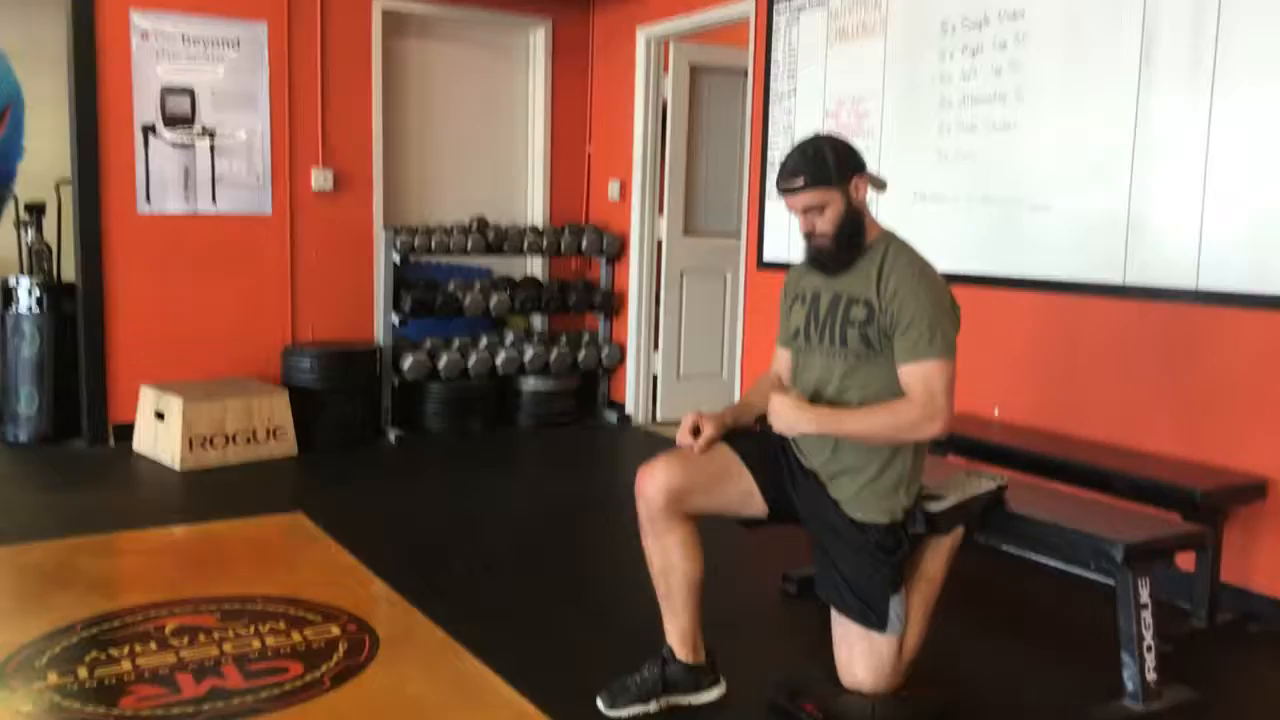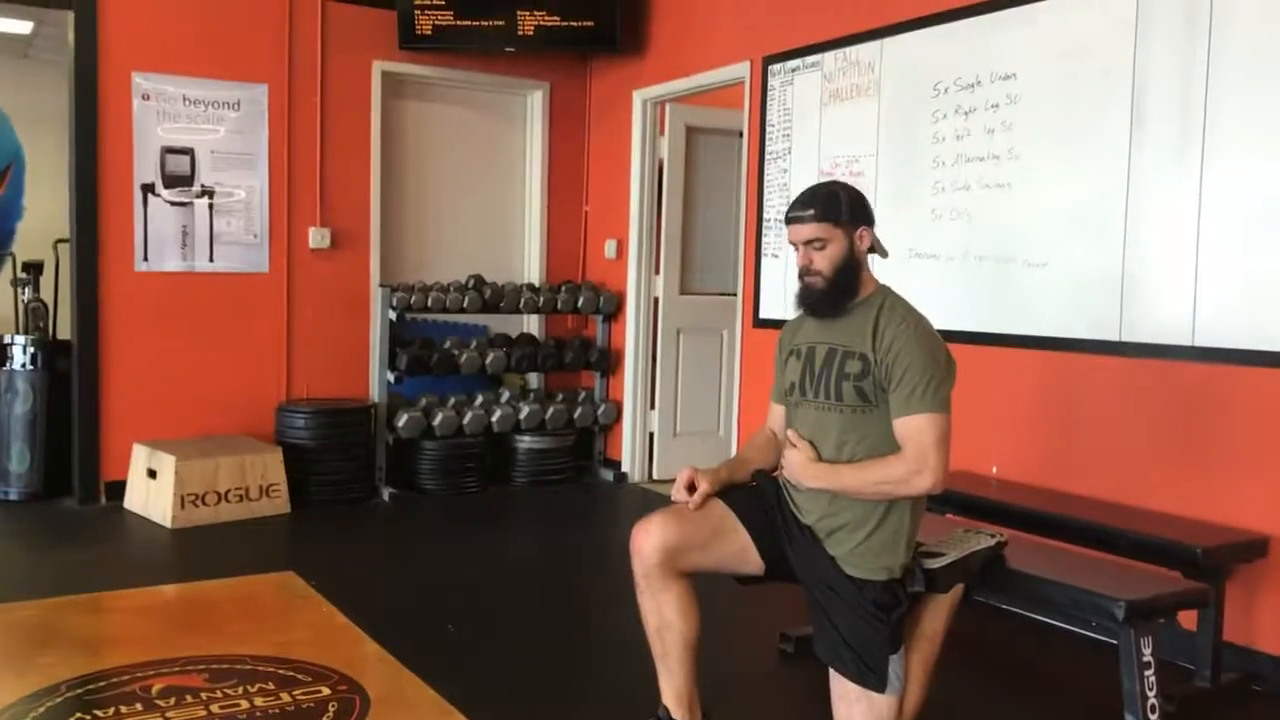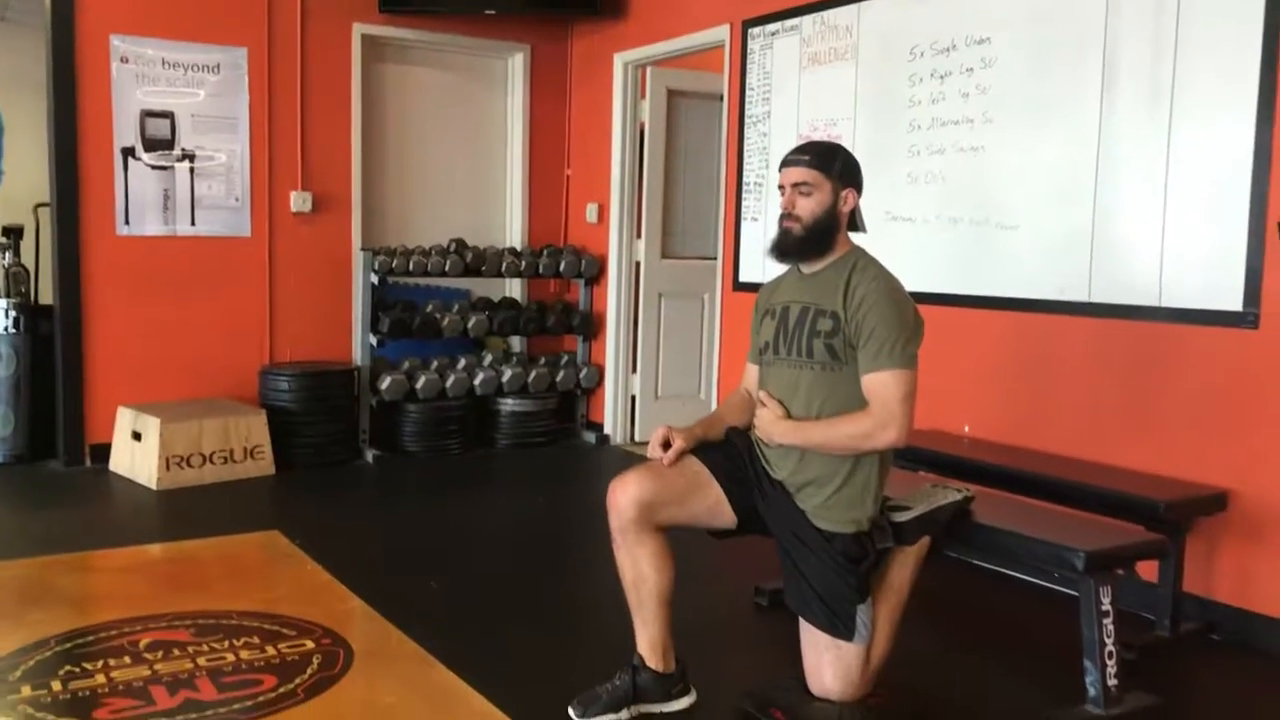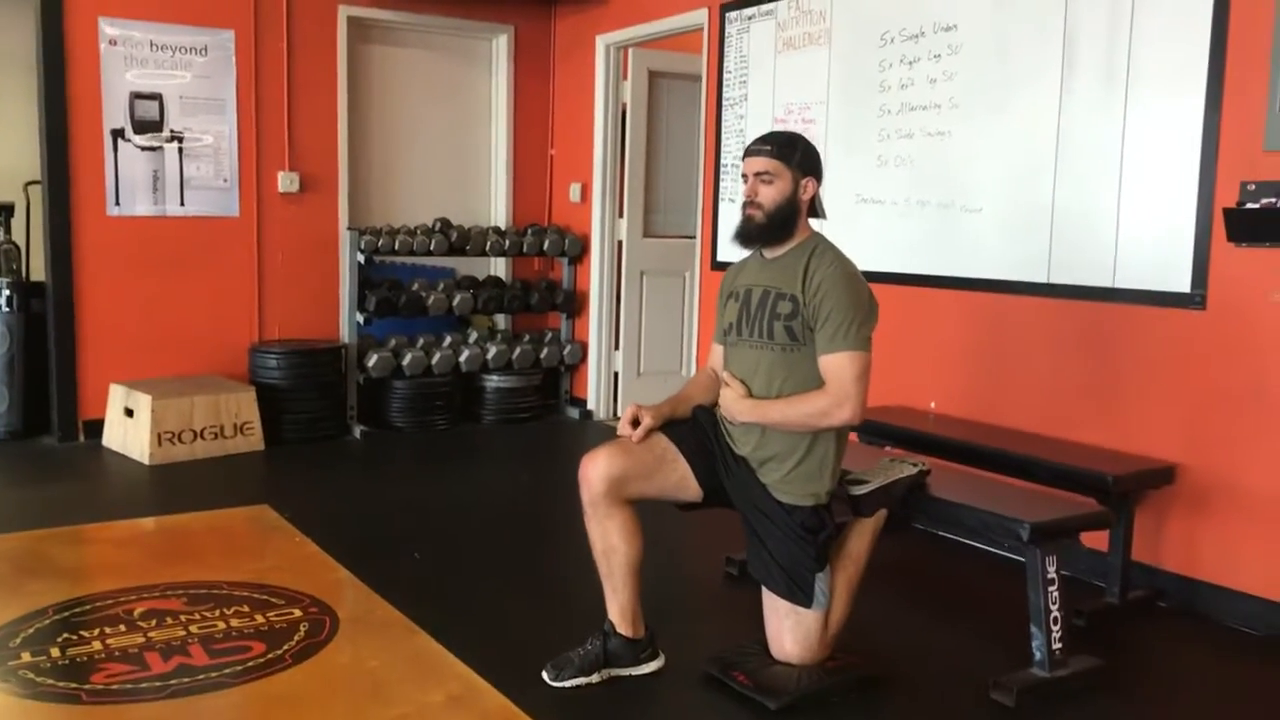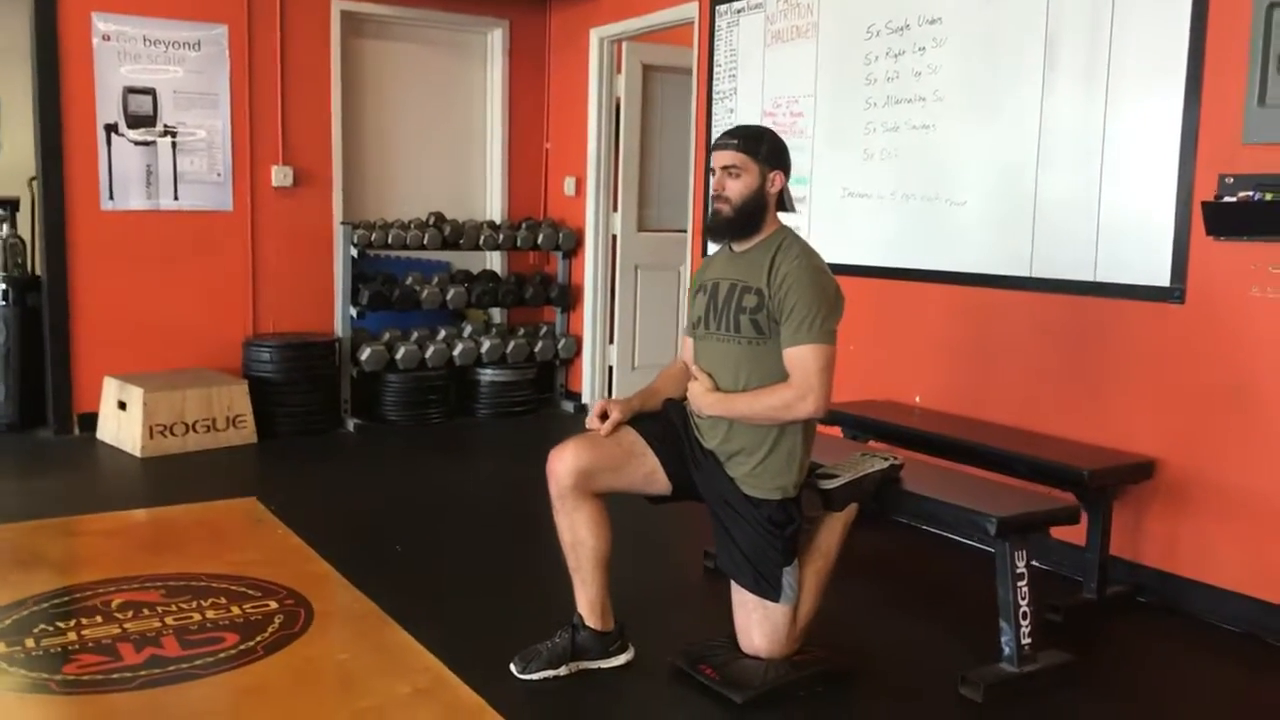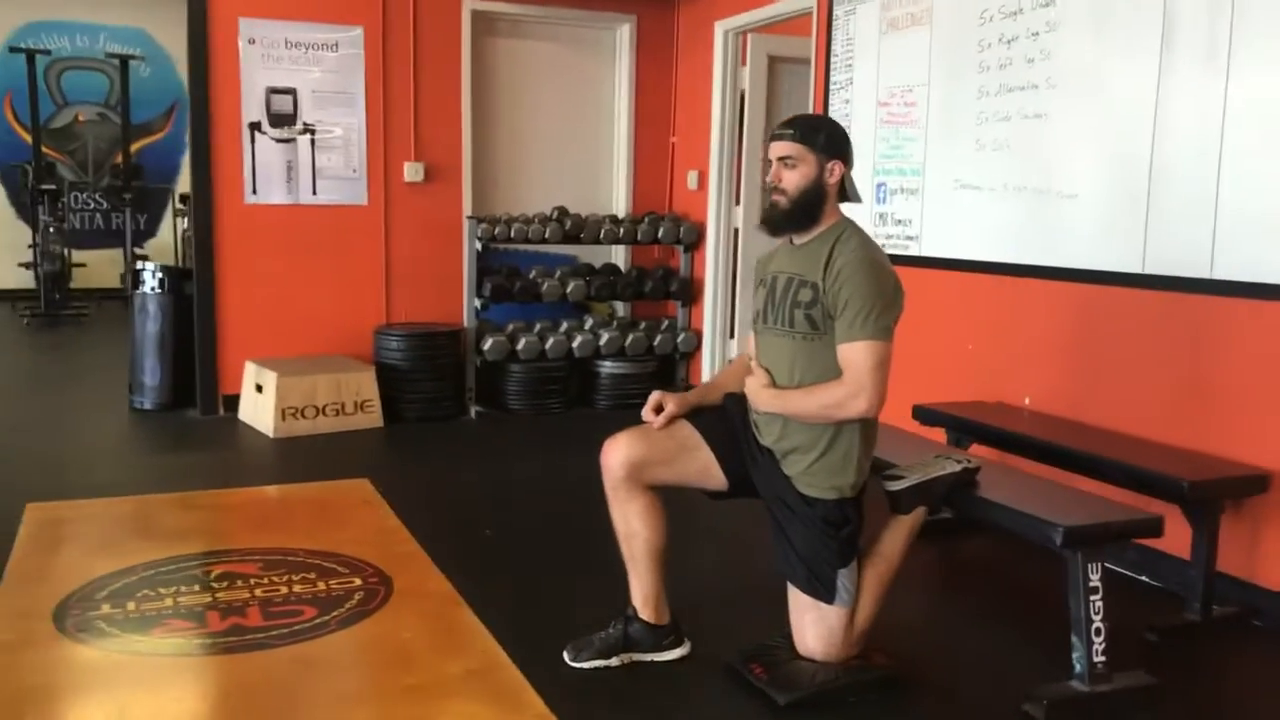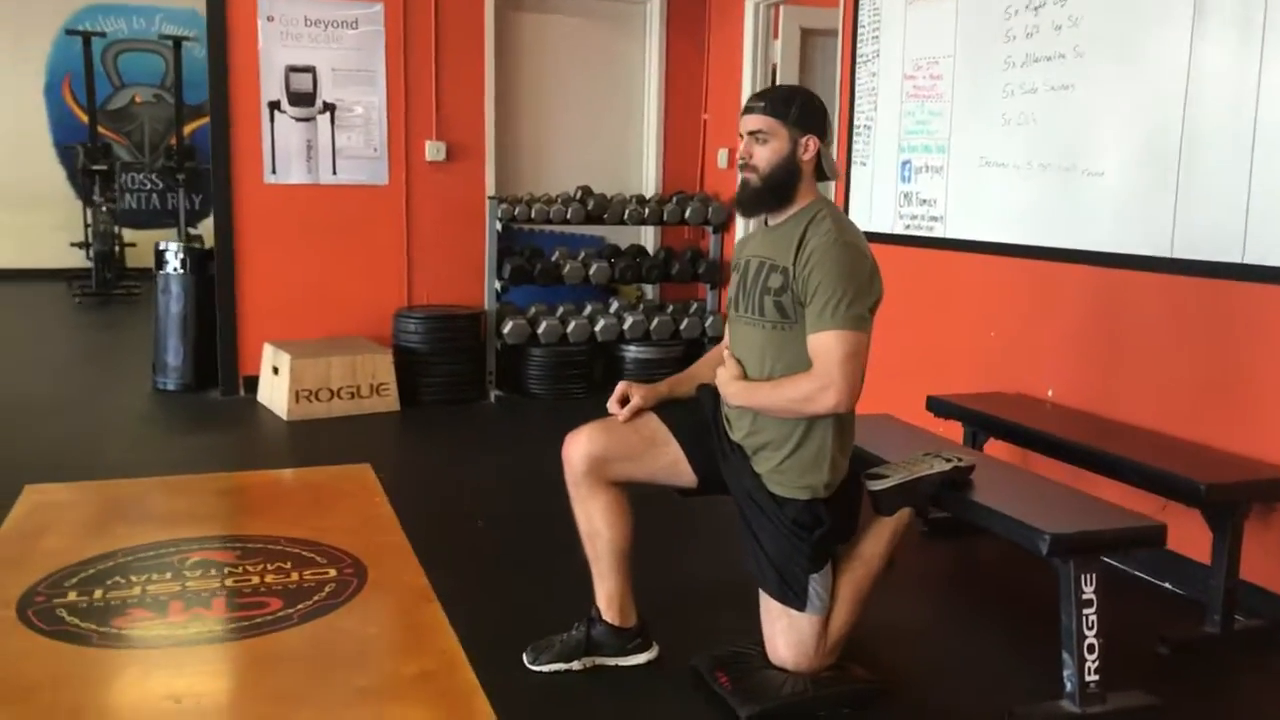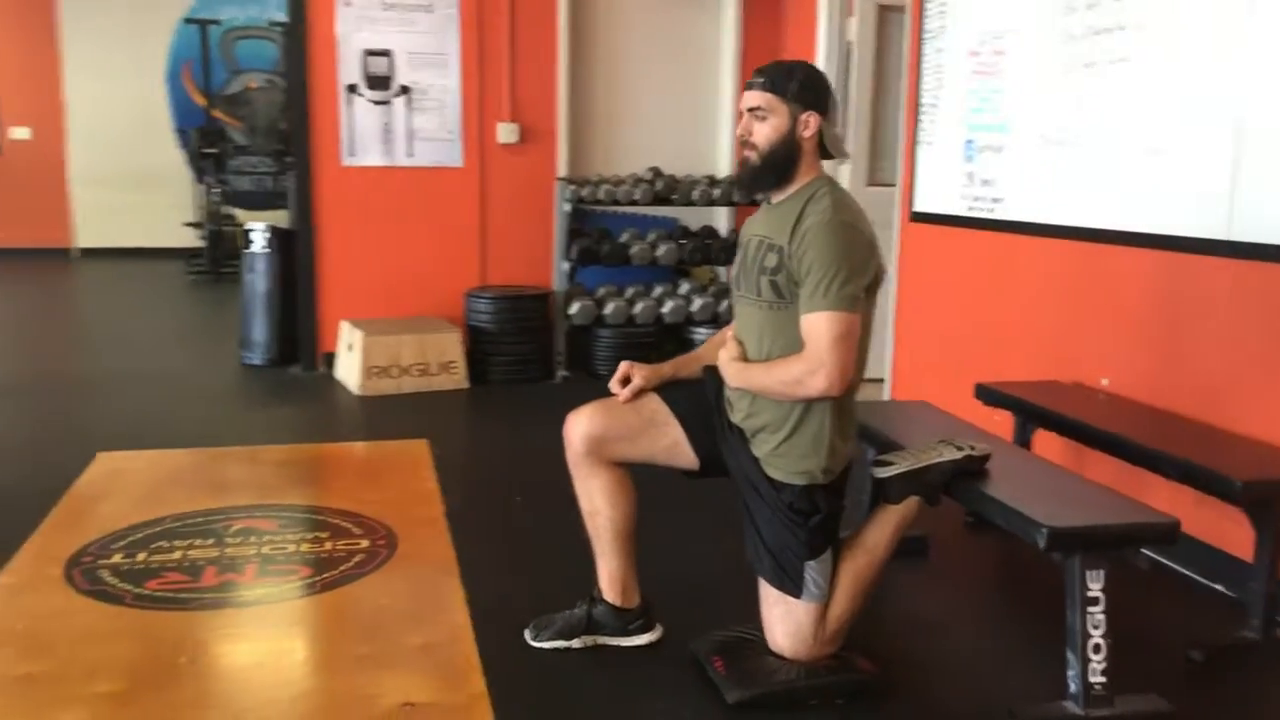
dt=0.7s
person 1, frame 1
left shoulder: (908, 282)
right shoulder: (802, 277)
left elbow: (928, 416)
left wrist: (811, 419)
right wrist: (727, 417)
left hip: (863, 488)
right hip: (794, 457)
right knee: (658, 485)
left ankle: (932, 541)
right ankle: (687, 665)
person 1, frame 2
left shoulder: (904, 335)
right shoulder: (796, 332)
left elbow: (924, 471)
left wrist: (815, 471)
right wrist: (722, 474)
left hip: (858, 548)
right hip: (787, 508)
right knee: (652, 543)
left ankle: (937, 589)
person 1, frame 3
left shoulder: (874, 293)
right shoulder: (774, 293)
left elbow: (889, 426)
left wrist: (783, 430)
right wrist: (695, 431)
left hip: (828, 498)
right hip: (759, 466)
right knee: (628, 498)
left ankle: (903, 541)
person 1, frame 4
left shoulder: (831, 277)
right shoulder: (738, 275)
left elbow: (844, 405)
left wrist: (745, 407)
right wrist: (662, 409)
left hip: (788, 472)
right hip: (723, 441)
left knee: (797, 654)
right knee: (599, 472)
left ankle: (862, 518)
right ankle: (628, 641)
person 1, frame 5
left shoulder: (796, 270)
right shoulder: (711, 266)
left elbow: (808, 399)
left wrist: (711, 401)
right wrist: (632, 403)
left hip: (755, 466)
right hip: (694, 434)
left knee: (766, 648)
right knee: (566, 466)
left ankle: (835, 509)
right ankle: (597, 634)
person 1, frame 6
left shoulder: (855, 263)
right shoulder: (775, 258)
left elbow: (862, 396)
left wrist: (767, 396)
right wrist: (691, 398)
left hip: (815, 464)
right hip: (756, 430)
left knee: (823, 650)
right knee: (621, 457)
left ankle: (908, 507)
right ankle: (653, 626)
person 1, frame 7
left shoulder: (829, 246)
right shoulder: (756, 238)
left elbow: (833, 390)
left wrist: (735, 389)
right wrist: (660, 388)
left hip: (788, 463)
right hip: (730, 425)
left knee: (797, 659)
right knee: (584, 452)
left ankle: (889, 509)
right ankle: (618, 629)
person 1, frame 8
left shoulder: (828, 224)
right shoulder: (765, 216)
left elbow: (825, 374)
left wrist: (735, 371)
right wrist: (665, 370)
left hip: (791, 447)
right hip: (736, 408)
left knee: (797, 647)
right knee: (586, 431)
left ankle: (899, 500)
right ankle: (621, 610)
